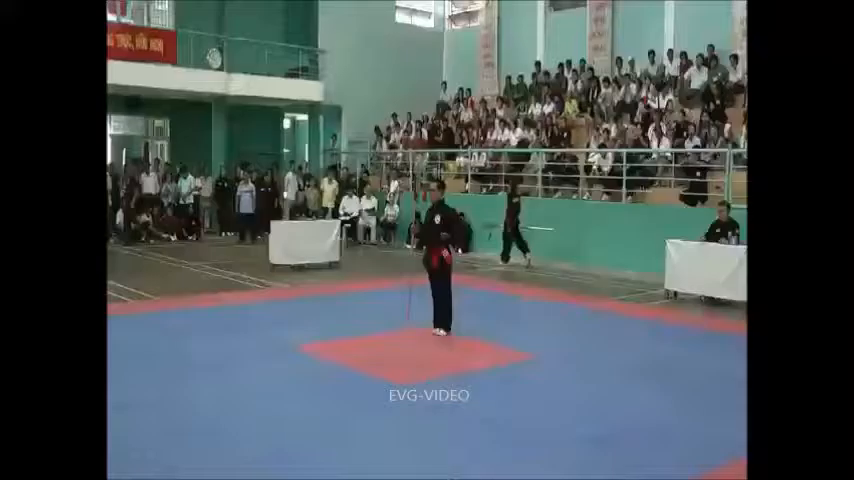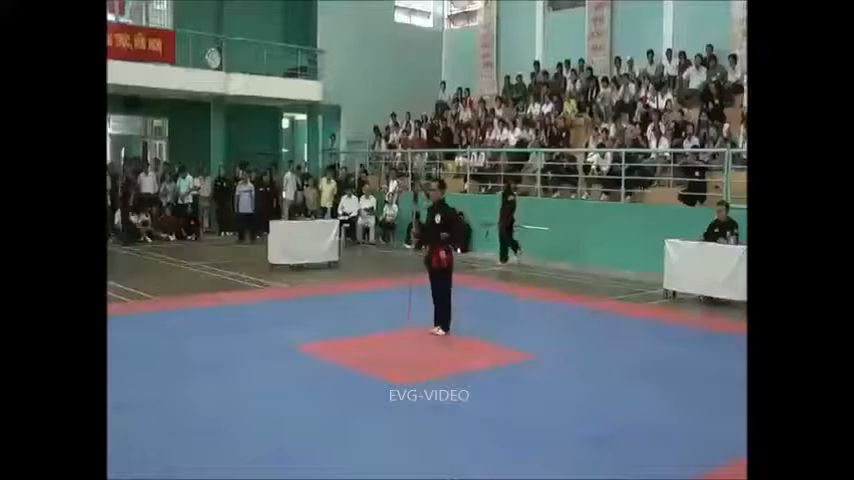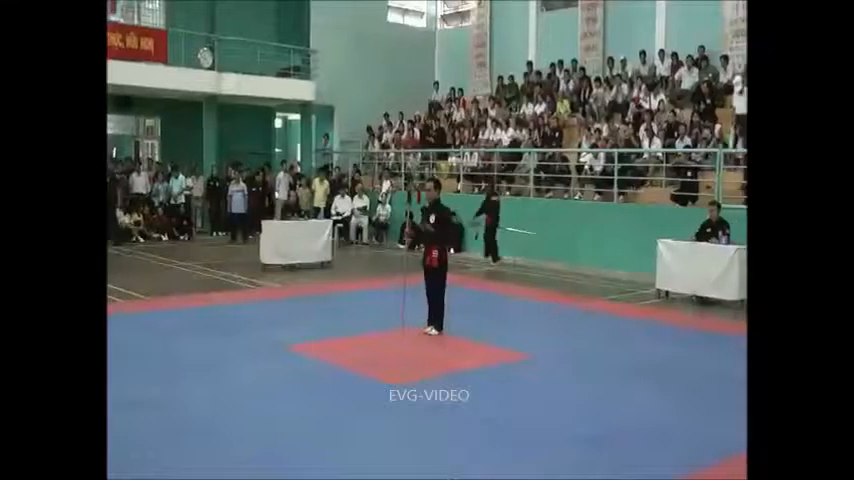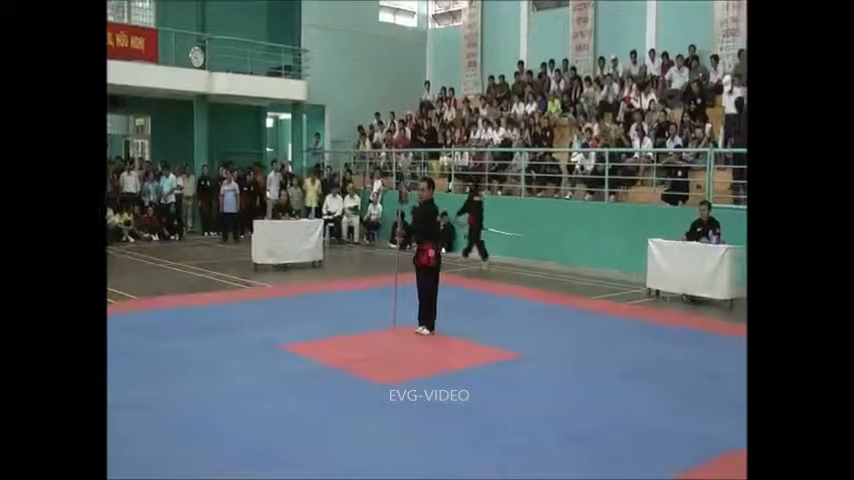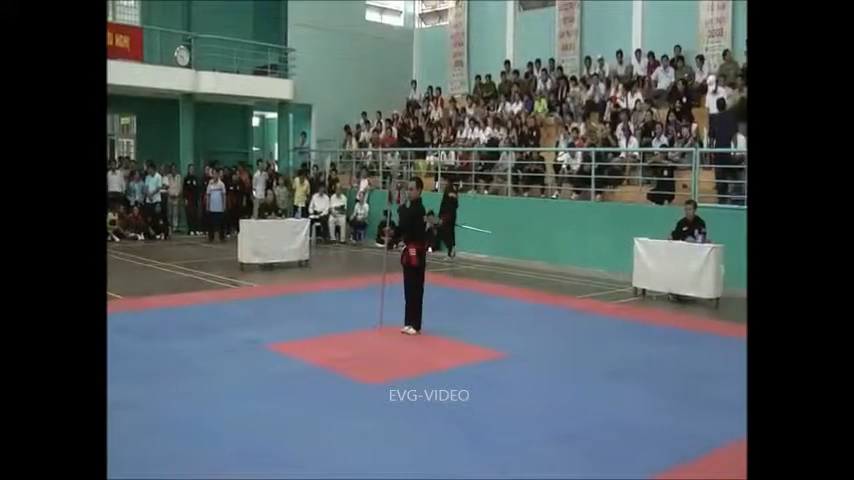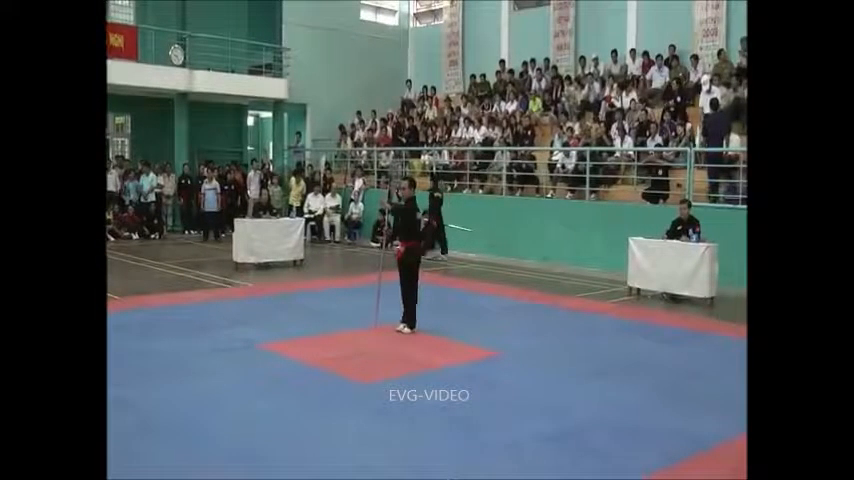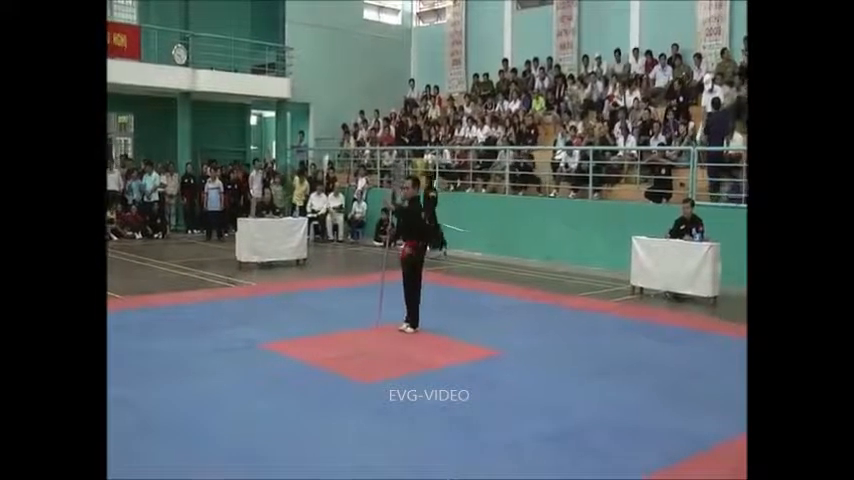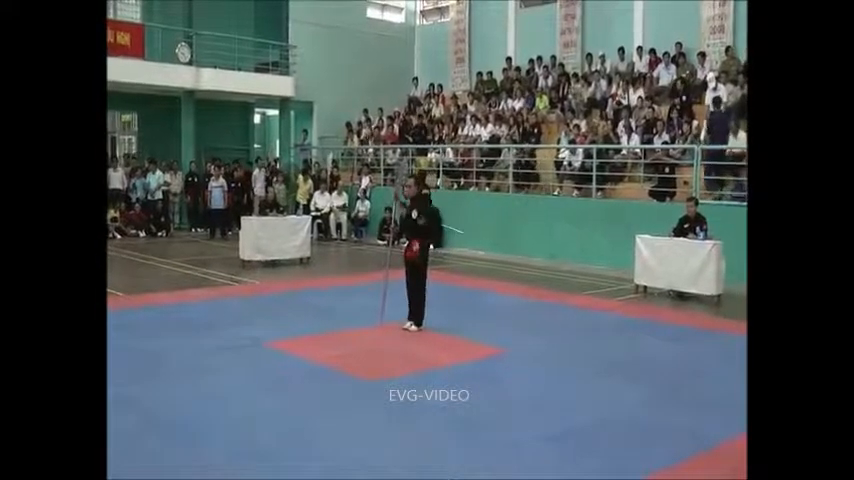
dt=0.2s
person 1, frame 1
left shoulder: (449, 212)
right shoulder: (430, 211)
left elbow: (457, 234)
left wrist: (448, 237)
right wrist: (418, 234)
left hip: (442, 254)
right hip: (431, 253)
left knee: (444, 290)
right knee: (435, 290)
left ankle: (445, 326)
right ankle: (438, 324)
person 1, frame 2
left shoulder: (449, 212)
right shoulder: (431, 210)
left elbow: (457, 234)
left wrist: (448, 237)
right wrist: (419, 235)
left hip: (443, 254)
right hip: (432, 253)
left knee: (444, 290)
right knee: (435, 290)
left ankle: (444, 325)
right ankle: (438, 323)
person 1, frame 3
left shoulder: (444, 211)
right shoulder: (427, 210)
left elbow: (447, 233)
left wrist: (431, 230)
right wrist: (413, 233)
left hip: (438, 253)
right hip: (428, 252)
left knee: (437, 289)
right knee: (430, 289)
left ankle: (437, 325)
right ankle: (431, 323)
person 1, frame 4
left shoulder: (431, 209)
right shoulder: (421, 209)
left elbow: (418, 225)
right wrist: (404, 234)
left hip: (431, 252)
right hip: (422, 251)
left knee: (429, 289)
right knee: (422, 289)
left ankle: (428, 325)
right ankle: (423, 322)
person 1, frame 5
left shoulder: (418, 209)
right shoulder: (410, 209)
right wrist: (393, 233)
left hip: (416, 252)
right hip: (410, 250)
left knee: (415, 288)
right knee: (409, 288)
left ankle: (415, 324)
right ankle: (409, 322)
person 1, frame 6
left shoulder: (411, 208)
right shoulder: (406, 207)
left wrist: (391, 208)
right wrist: (391, 233)
left hip: (411, 250)
right hip: (407, 249)
left knee: (410, 286)
right knee: (406, 286)
left ankle: (410, 323)
right ankle: (406, 320)
person 1, frame 7
left shoulder: (415, 207)
right shoulder: (408, 207)
left wrist: (394, 208)
right wrist: (394, 233)
left hip: (414, 249)
right hip: (410, 248)
left knee: (413, 286)
right knee: (408, 286)
left ankle: (413, 323)
right ankle: (409, 320)
person 1, frame 8
left shoulder: (423, 205)
right shoulder: (410, 206)
left elbow: (432, 222)
left wrist: (424, 223)
left hip: (420, 248)
right hip: (411, 247)
left knee: (418, 285)
right knee: (411, 285)
left ankle: (417, 321)
right ankle: (412, 318)
